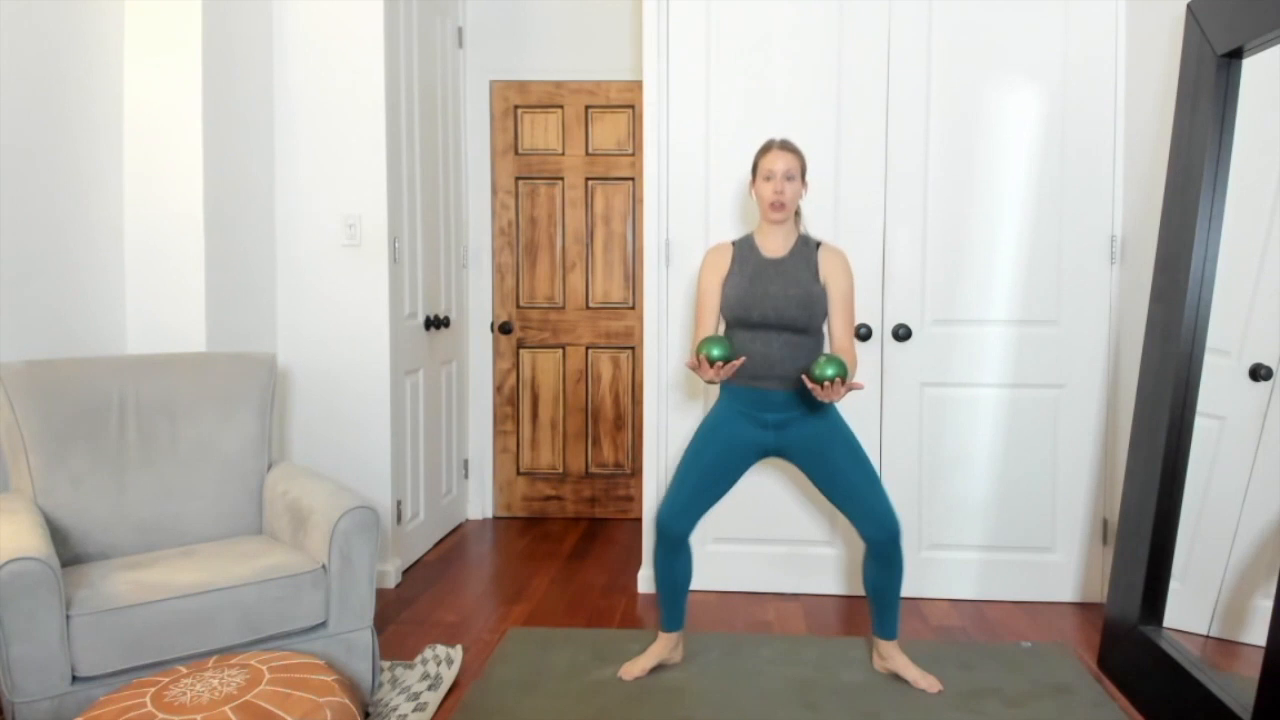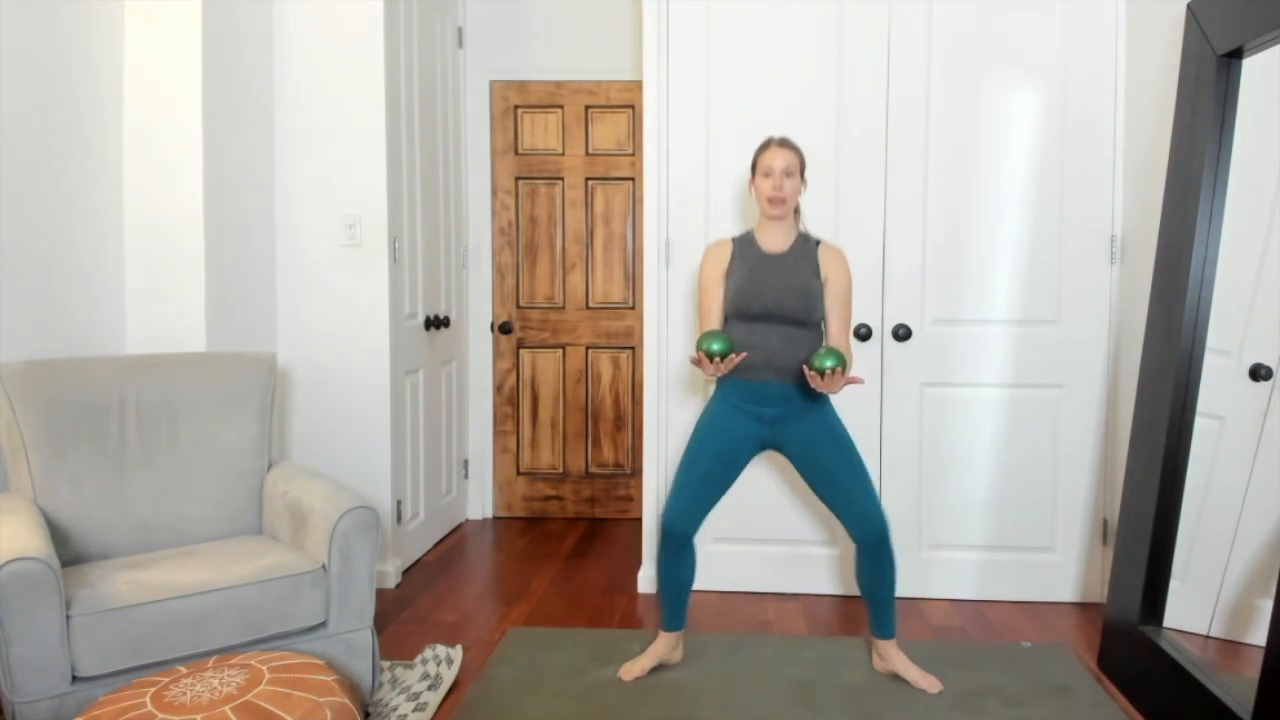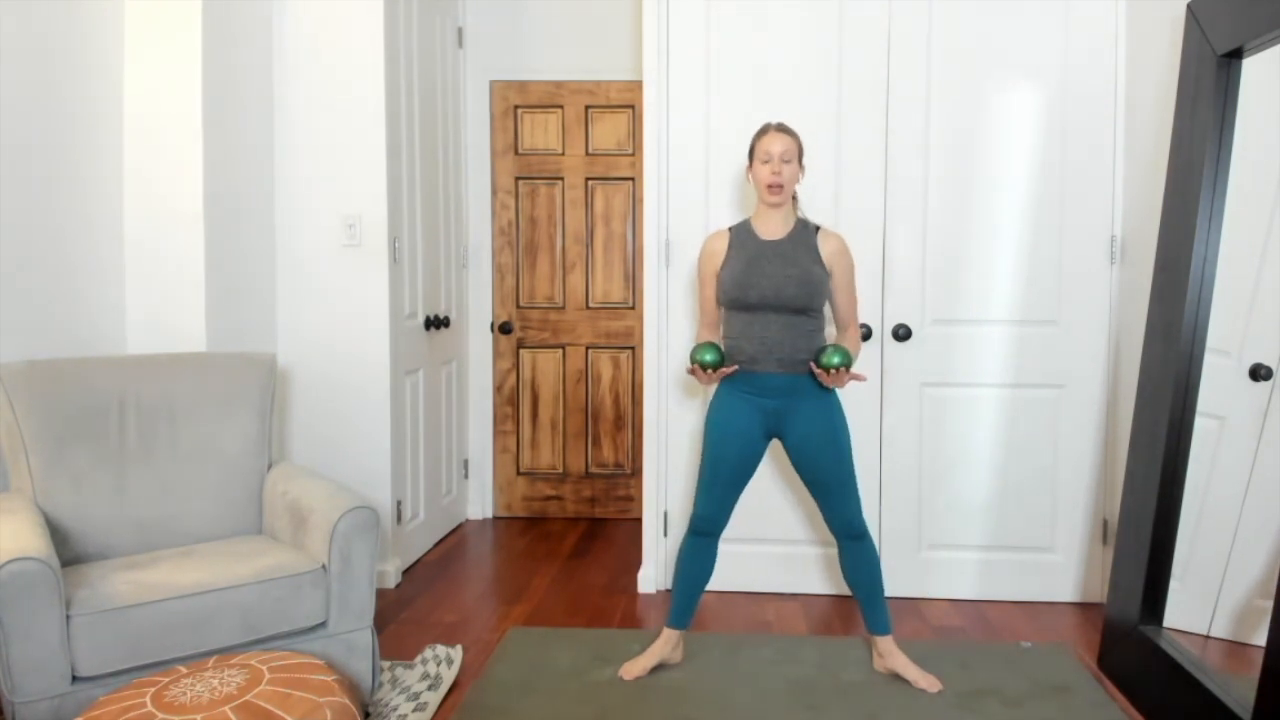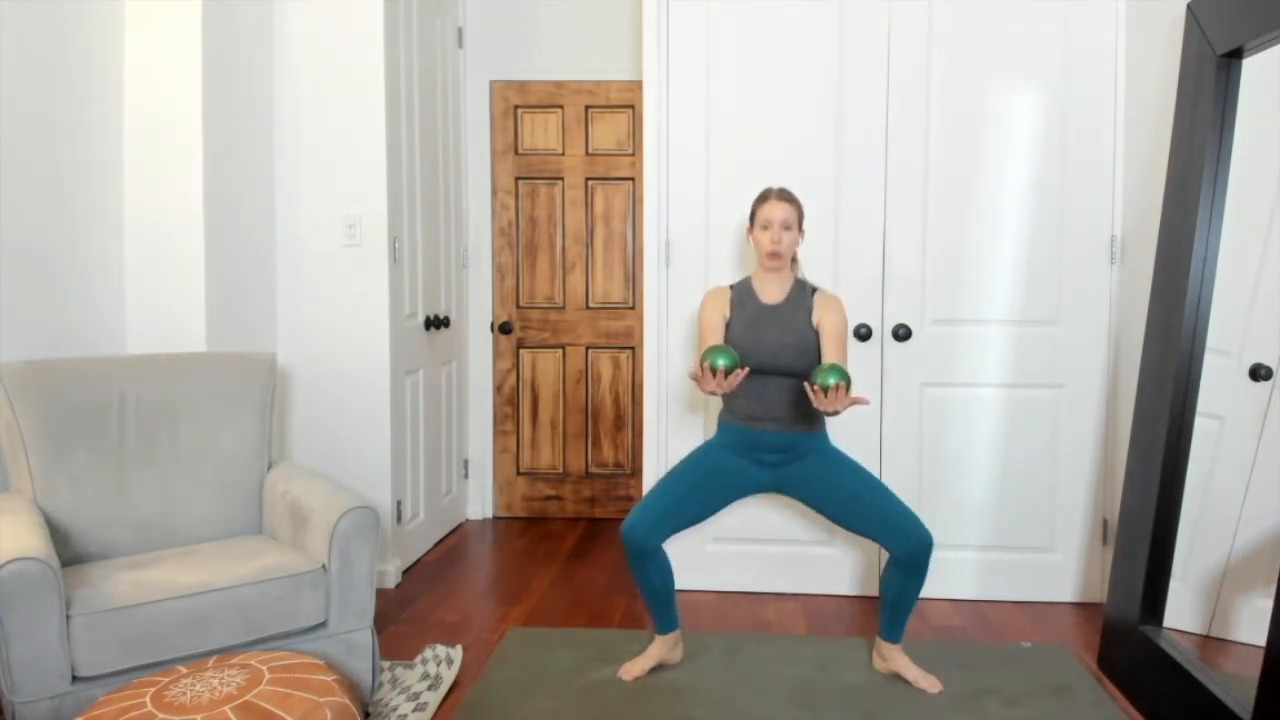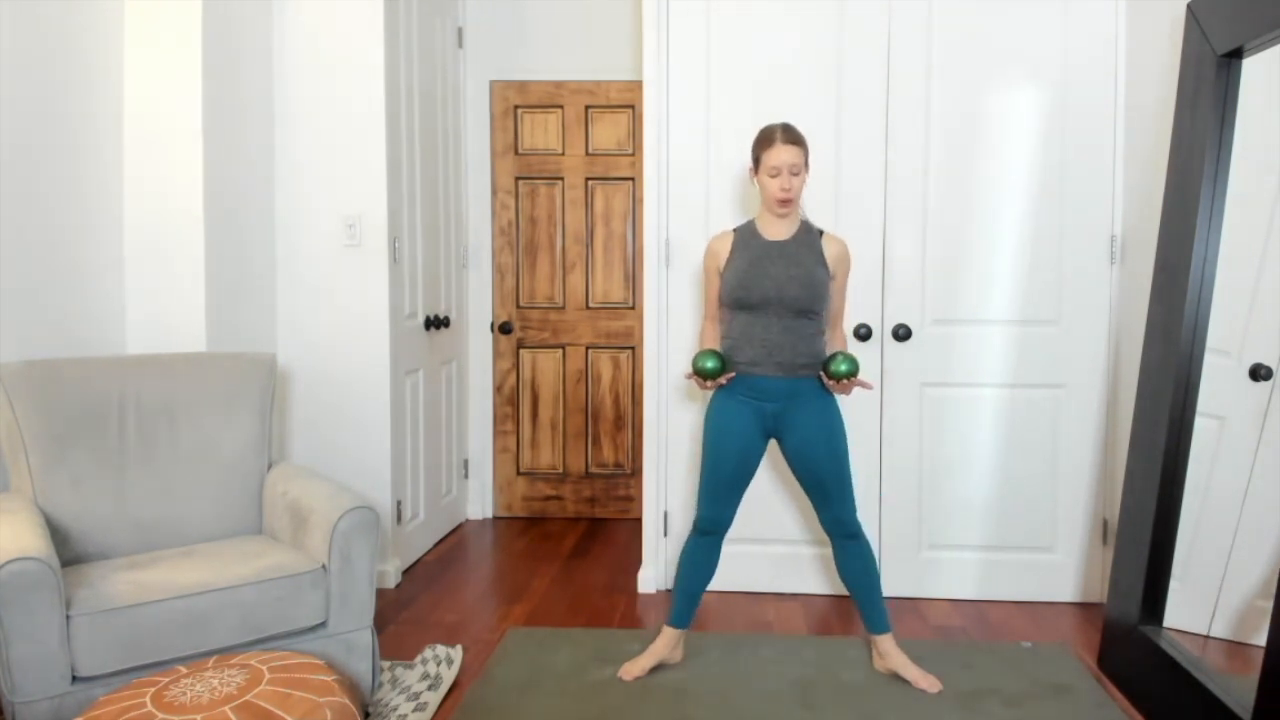
dt=1s
person 1, frame 1
left shoulder: (829, 260)
right shoulder: (722, 258)
left elbow: (844, 344)
right elbow: (704, 340)
left wrist: (839, 381)
right wrist: (707, 367)
left hip: (809, 412)
right hip: (738, 410)
left knee: (882, 527)
right knee: (671, 521)
left ankle: (888, 648)
right ankle: (668, 640)
person 1, frame 2
left shoulder: (827, 258)
right shoulder: (722, 254)
left elbow: (839, 347)
right elbow: (709, 337)
left wrist: (833, 377)
right wrist: (711, 364)
left hip: (805, 410)
right hip: (735, 405)
left knee: (871, 528)
right knee: (675, 523)
left ankle: (886, 647)
right ankle: (668, 639)
person 1, frame 3
left shoulder: (828, 245)
right shoulder: (719, 245)
left elbow: (848, 327)
right elbow: (710, 326)
left wrist: (842, 365)
right wrist: (706, 363)
left hip: (809, 398)
right hip: (740, 396)
left knee: (849, 525)
right knee: (705, 522)
left ankle: (885, 648)
right ankle: (670, 641)
person 1, frame 4
left shoulder: (824, 306)
right shoulder: (720, 301)
left elbow: (836, 386)
right elbow: (710, 370)
left wrist: (835, 401)
right wrist: (713, 384)
left hip: (807, 452)
right hip: (734, 447)
left knee: (914, 541)
right knee: (638, 533)
left ankle: (889, 649)
right ankle: (667, 640)
person 1, frame 5
left shoulder: (830, 249)
right shoulder: (724, 246)
left elbow: (833, 329)
left wrist: (842, 373)
left hip: (807, 400)
right hip: (738, 399)
left knee: (843, 524)
right knee: (710, 523)
left ankle: (885, 648)
right ankle: (670, 640)
